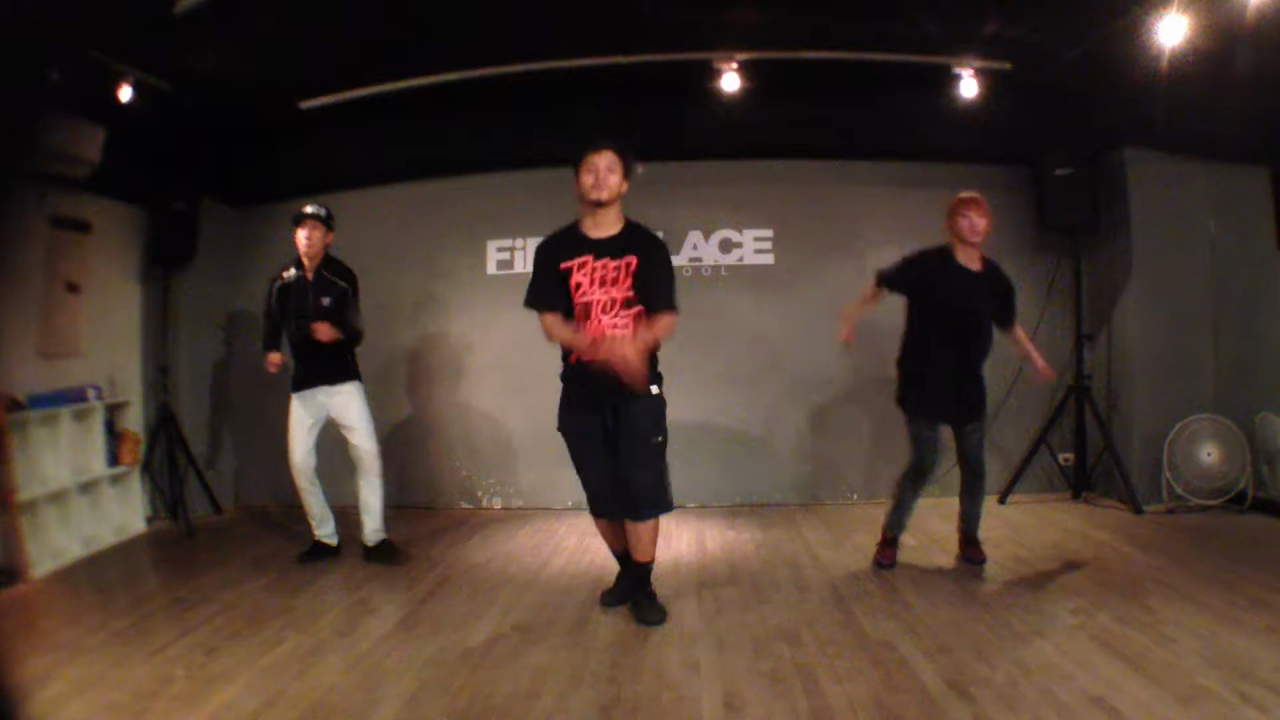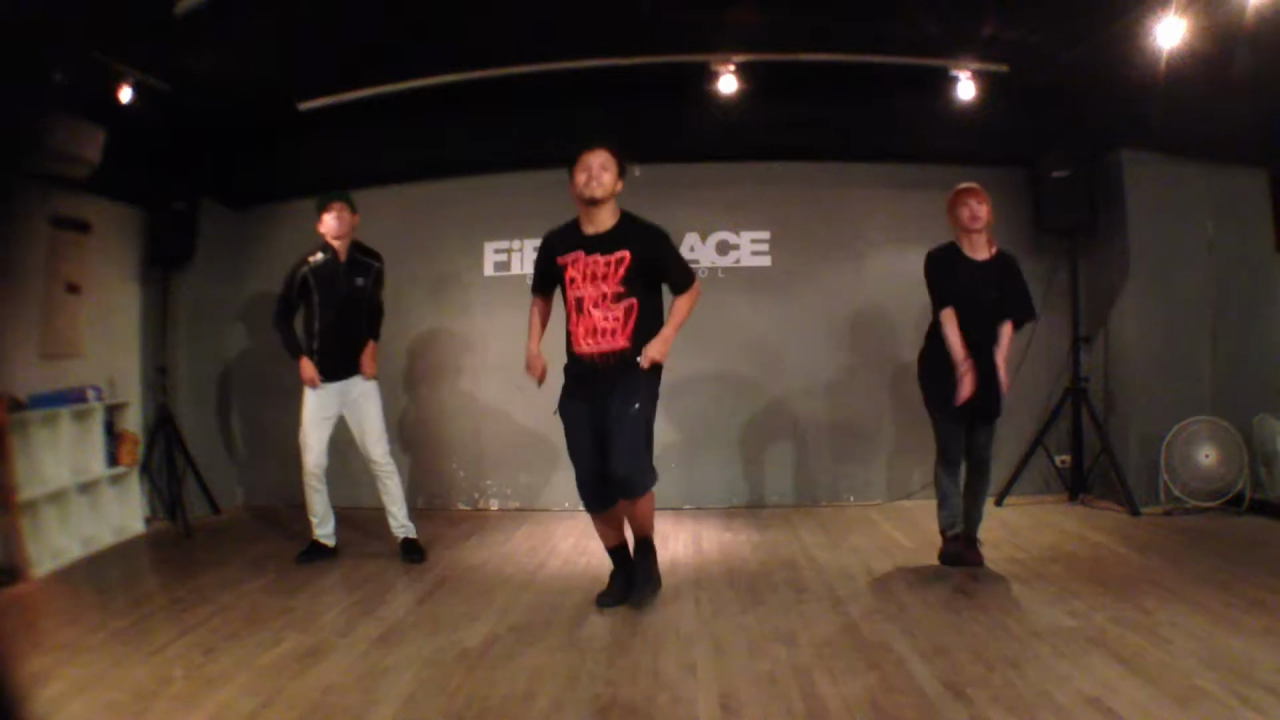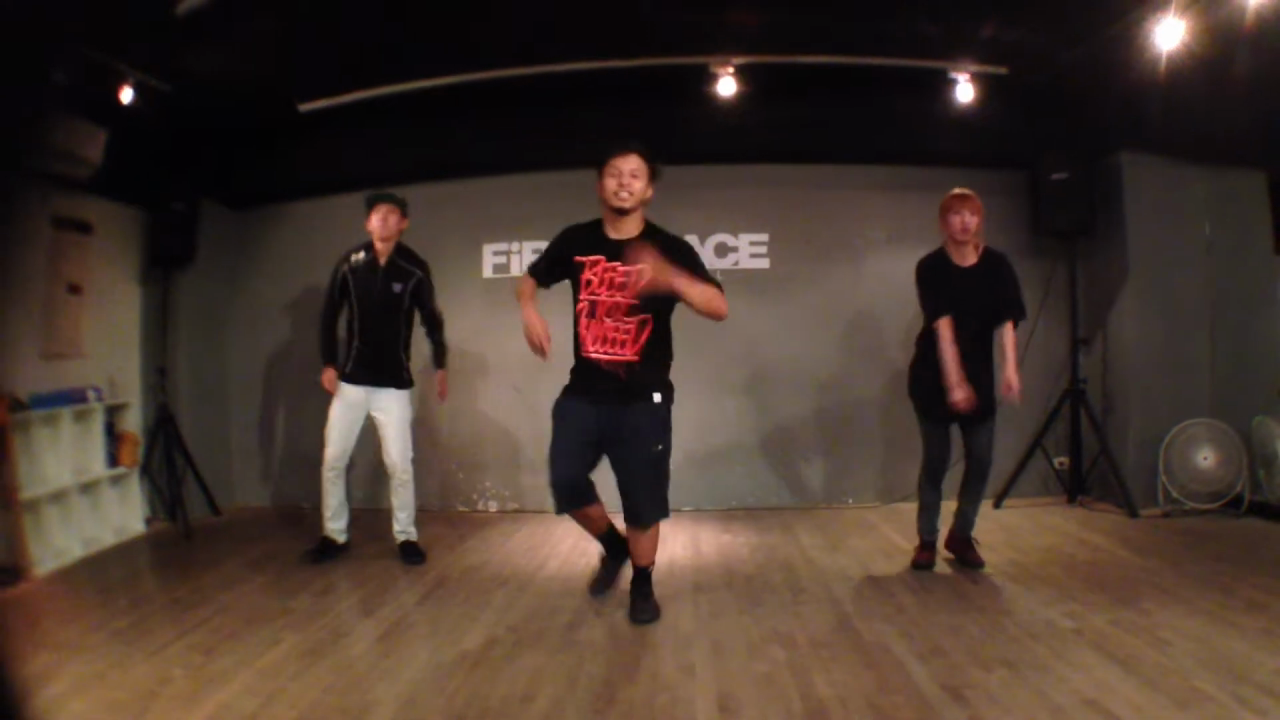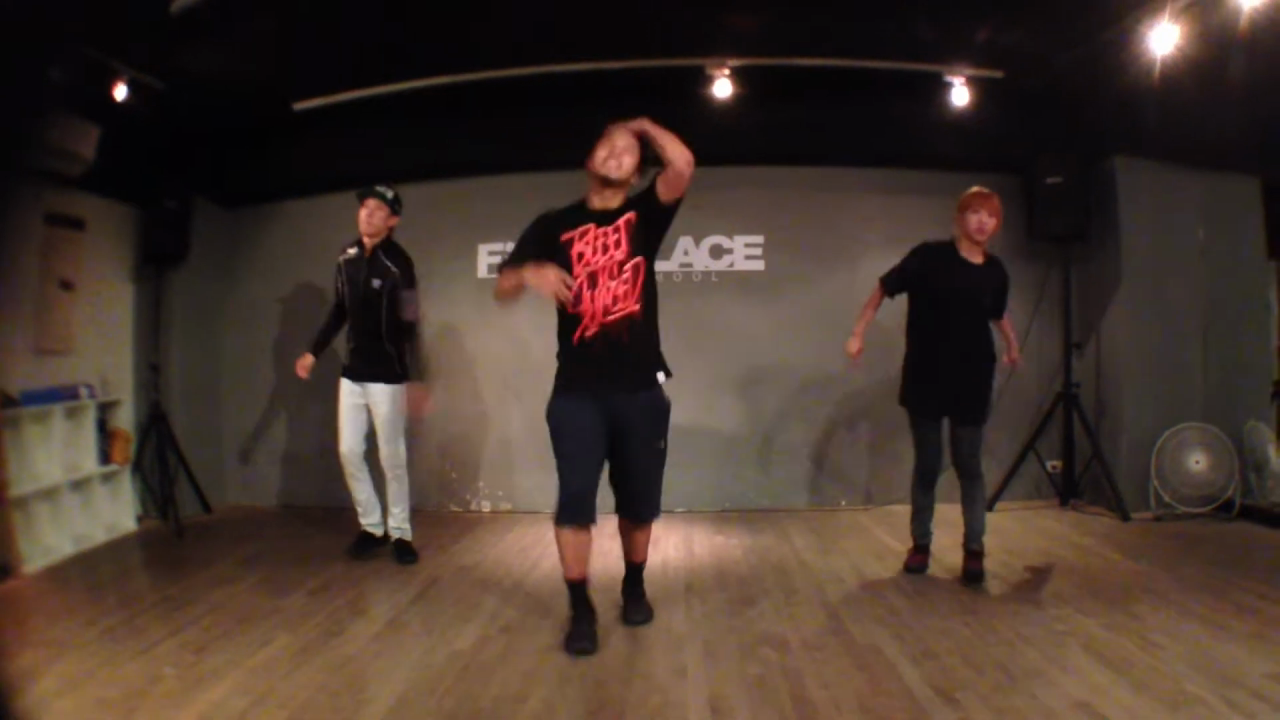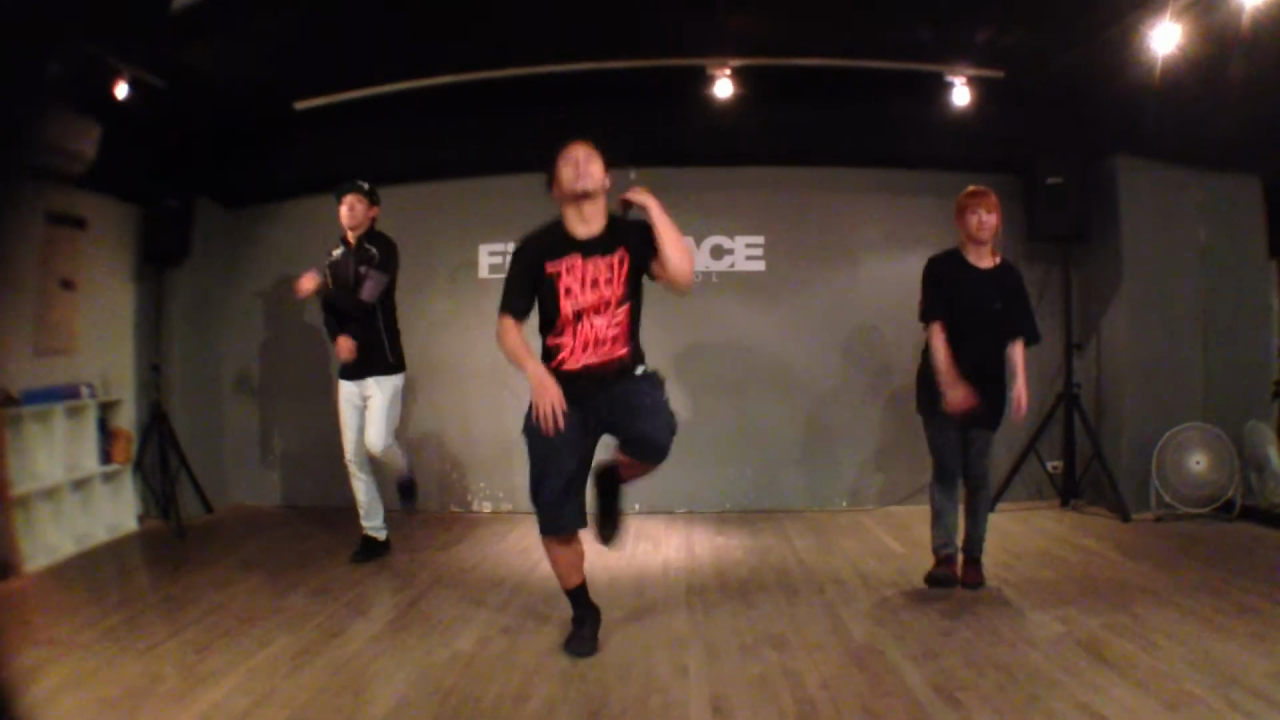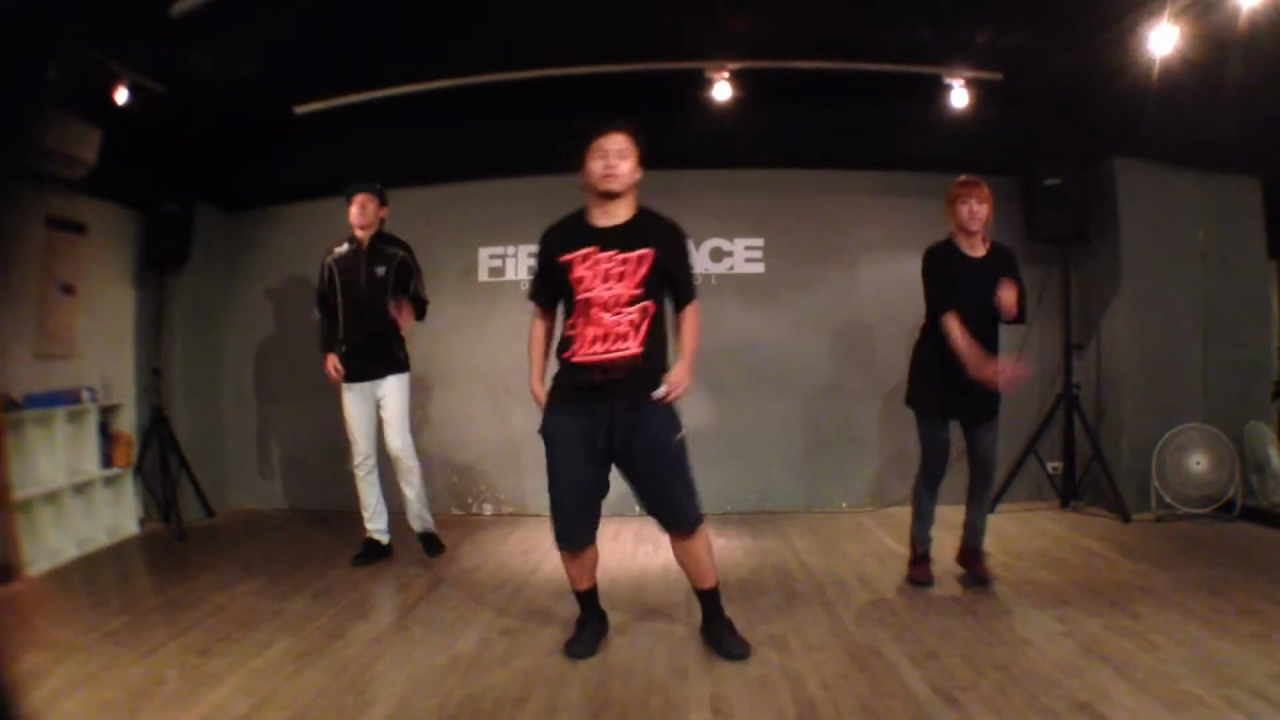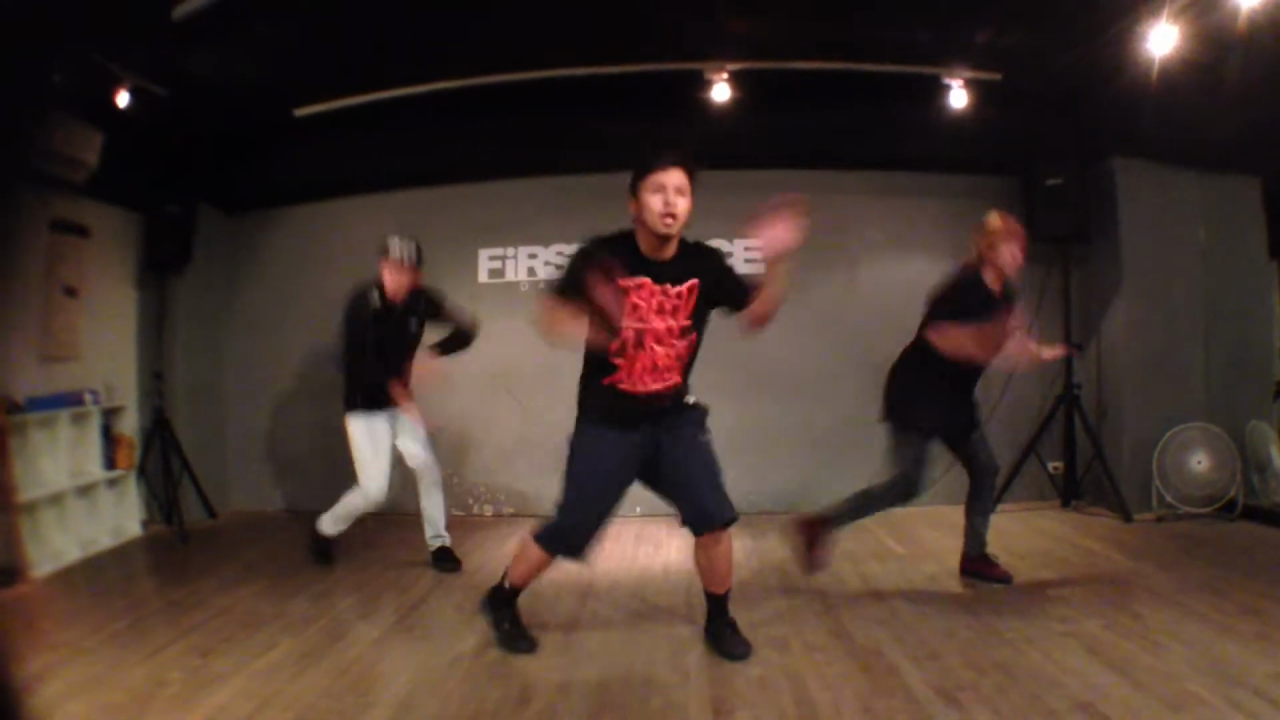
dt=0.4s
person 1, frame 1
left shoulder: (648, 246)
right shoulder: (554, 250)
left elbow: (666, 319)
right elbow: (550, 323)
left wrist: (637, 345)
right wrist: (595, 343)
left hip: (636, 389)
right hip: (582, 393)
left knee: (641, 492)
right knee: (602, 497)
left ankle: (644, 588)
right ankle: (628, 571)
person 1, frame 2
left shoulder: (645, 238)
right shoulder: (556, 244)
left elbow: (688, 289)
right elbow: (541, 297)
left wrist: (664, 338)
right wrist: (533, 345)
left hip: (632, 376)
right hip: (580, 383)
left knee: (628, 469)
right knee: (593, 487)
left ankle: (646, 550)
right ankle: (623, 569)
person 1, frame 3
left shoulder: (669, 250)
right shoulder: (574, 241)
left elbow: (718, 307)
right elbow: (530, 280)
left wrist: (669, 278)
right wrist: (531, 312)
left hip: (641, 397)
right hip: (584, 391)
left knee: (643, 501)
right knee: (567, 483)
left ankle: (642, 586)
right ankle: (612, 546)
person 1, frame 4
left shoulder: (645, 213)
right shoulder: (555, 225)
left elbow: (682, 163)
right elbow: (503, 289)
left wrist: (644, 128)
right wrist: (533, 273)
left hip: (641, 382)
right hip: (578, 386)
left knee: (639, 500)
right knee: (576, 498)
left ankle: (634, 585)
right ankle: (580, 608)
person 1, frame 5
left shoulder: (633, 236)
right shoulder: (535, 249)
left elbow: (682, 277)
right elbow: (507, 325)
left wrist: (650, 205)
right wrist: (537, 375)
left hip: (625, 380)
right hip: (561, 393)
left knee: (656, 436)
right knee: (556, 515)
left ankle: (611, 481)
right ankle: (583, 612)
person 1, frame 6
left shoulder: (662, 234)
right shoulder: (560, 239)
left elbow: (687, 305)
right elbow: (543, 312)
left wrist: (684, 363)
right wrist: (535, 376)
left hip: (644, 401)
right hip: (574, 405)
left knee: (682, 516)
right knee: (572, 527)
left ankle: (714, 618)
right ankle: (590, 617)
person 1, frame 7
left shoulder: (704, 263)
right shoulder: (599, 256)
left elbow: (757, 315)
right elbow: (553, 318)
left wrist: (776, 261)
right wrist: (590, 326)
left hip: (673, 418)
right hip: (606, 422)
left knee: (712, 519)
right knee: (571, 531)
left ankle: (719, 619)
right ankle: (502, 602)
person 2, frame 1
left shoulder: (994, 277)
right shoulder: (928, 263)
left elbow: (1008, 322)
right elbow: (883, 282)
left wrist: (1034, 357)
right wrist: (853, 317)
left hip: (967, 383)
right hip: (923, 381)
left knee: (973, 463)
right knee: (924, 462)
left ankle: (969, 536)
right ankle: (890, 536)
person 2, frame 2
left shoulder: (1006, 265)
right shoulder: (939, 260)
left elbow: (1008, 320)
right elbow: (946, 316)
left wrist: (999, 359)
right wrist: (962, 365)
left hip: (985, 375)
right hip: (945, 370)
left knee: (979, 458)
right knee: (949, 452)
left ankle: (969, 536)
right ankle: (950, 535)
person 2, frame 3
left shoulder: (997, 264)
right shoulder: (929, 268)
left elbow: (1008, 321)
right elbow: (942, 326)
left wrist: (1010, 368)
right wrist: (953, 382)
left hip: (979, 380)
right hip: (934, 378)
left knee: (980, 461)
right knee: (935, 461)
left ankle: (960, 535)
right ankle: (926, 541)
person 2, frame 4
left shoulder: (995, 272)
right shoulder: (928, 257)
right elbow: (885, 288)
left wrist: (1012, 344)
right wrist: (858, 332)
left hip: (973, 382)
right hip: (925, 378)
left knee: (968, 464)
right knee: (928, 464)
left ankle: (974, 550)
right ankle: (920, 543)
person 2, frame 5
left shoulder: (1009, 276)
right shoulder: (941, 267)
left elbow: (1016, 336)
right elbow: (936, 329)
left wrist: (1019, 383)
right wrist: (949, 382)
left hip: (987, 388)
right hip: (942, 386)
left knee: (977, 474)
right knee: (946, 468)
left ankle: (973, 557)
right ankle: (944, 557)
person 2, frame 6
left shoulder: (1003, 258)
right shoulder: (937, 258)
left elbow: (1011, 315)
right elbow: (948, 319)
left wrist: (1008, 302)
right wrist: (981, 364)
left hip: (982, 378)
right hip: (936, 374)
left knee: (985, 464)
right knee: (934, 464)
left ankle: (971, 548)
right ankle: (919, 552)
person 2, frame 7
left shoulder: (1001, 295)
right shoulder: (967, 289)
right elbow: (939, 338)
left wrist: (1037, 353)
right wrist: (986, 340)
left hip: (951, 397)
right hip: (915, 391)
left knee: (986, 469)
right knee: (906, 484)
left ankle: (975, 555)
right ankle: (820, 526)
person 3, frame 1
left shoulder: (343, 279)
right shoulder: (282, 283)
left elbow: (355, 335)
right elbow: (272, 330)
left wrist: (335, 333)
right wrist: (272, 352)
left hip: (343, 383)
right hip: (304, 387)
left knee: (368, 451)
right knee: (301, 464)
left ankle: (375, 540)
right ankle: (326, 538)
person 3, frame 2
left shoulder: (371, 262)
right shoulder: (307, 267)
right elbow: (282, 317)
left wrist: (372, 346)
right wrist: (301, 358)
left hip: (359, 378)
right hip: (321, 380)
left knee: (380, 457)
right knee: (313, 464)
left ankle: (405, 534)
right ankle: (323, 539)
person 3, frame 3
left shoulder: (415, 270)
right shoulder: (350, 264)
left elbow: (433, 321)
right elbow: (329, 315)
left wrist: (440, 367)
right wrist: (329, 363)
left hip: (395, 383)
right hip: (352, 379)
left knee: (399, 464)
right knee: (333, 459)
left ankle: (406, 537)
right ankle: (335, 535)
person 3, frame 4
left shoulder: (398, 264)
right shoulder: (347, 259)
left elbow: (407, 326)
left wrist: (415, 380)
right wrist: (314, 352)
left hip: (387, 376)
right hip: (353, 374)
left knee: (391, 458)
right knee: (349, 453)
left ankle: (400, 534)
right ankle: (372, 529)
person 3, frame 5
left shoulder: (383, 249)
right shoulder: (335, 257)
left elbow: (363, 304)
right elbow: (336, 308)
left wrist: (319, 289)
right wrist: (340, 336)
left hip: (384, 366)
right hip: (351, 370)
left knee: (377, 443)
right knee: (353, 455)
left ankle: (402, 472)
right ankle: (374, 533)
person 3, frame 6
left shoulder: (398, 253)
right shoulder: (335, 259)
left elbow: (421, 302)
right elbow: (326, 309)
left wrist: (410, 312)
right wrist: (329, 351)
left hip: (392, 368)
right hip: (353, 373)
left knee: (399, 446)
right knee: (362, 459)
left ankle: (423, 527)
right ankle: (377, 538)
person 3, frame 7
left shoulder: (424, 301)
right shoulder: (362, 303)
left elbow: (466, 330)
right elbow: (354, 364)
left wrist: (434, 352)
right wrist: (394, 389)
left hip: (398, 404)
right hip: (362, 407)
left knee: (424, 464)
right knee: (373, 490)
left ankle: (438, 544)
right ankle: (326, 530)
